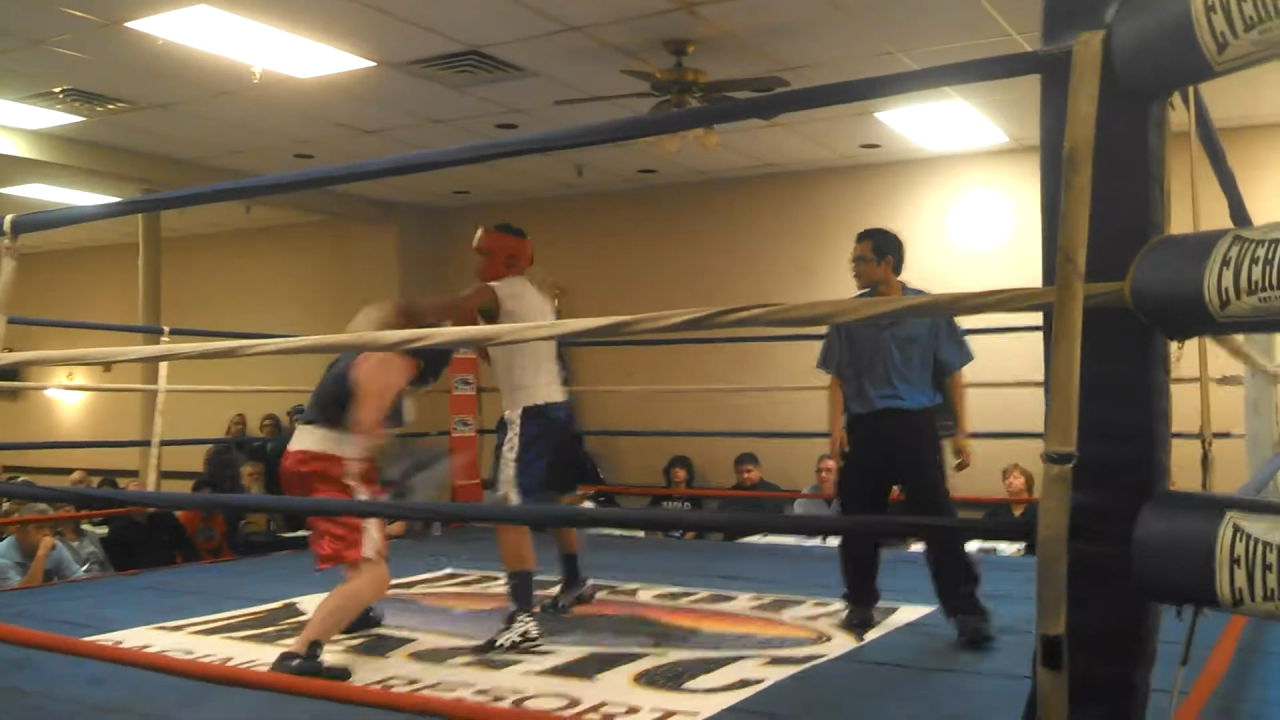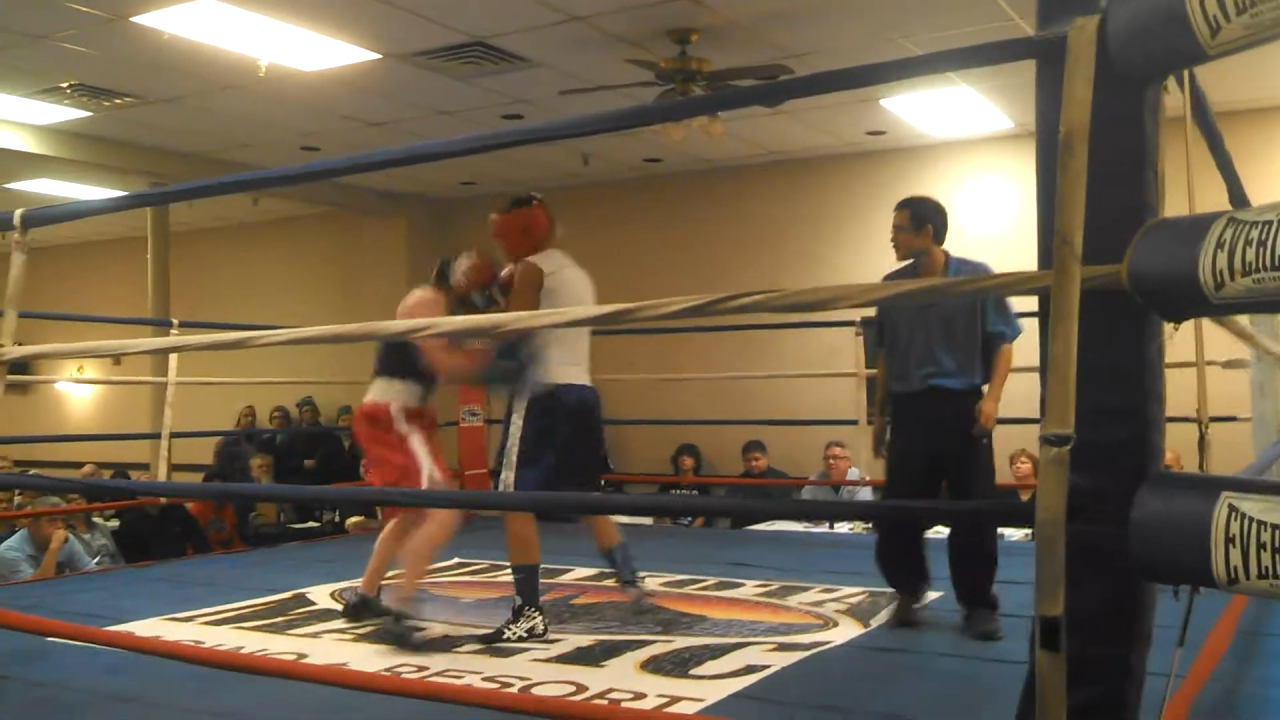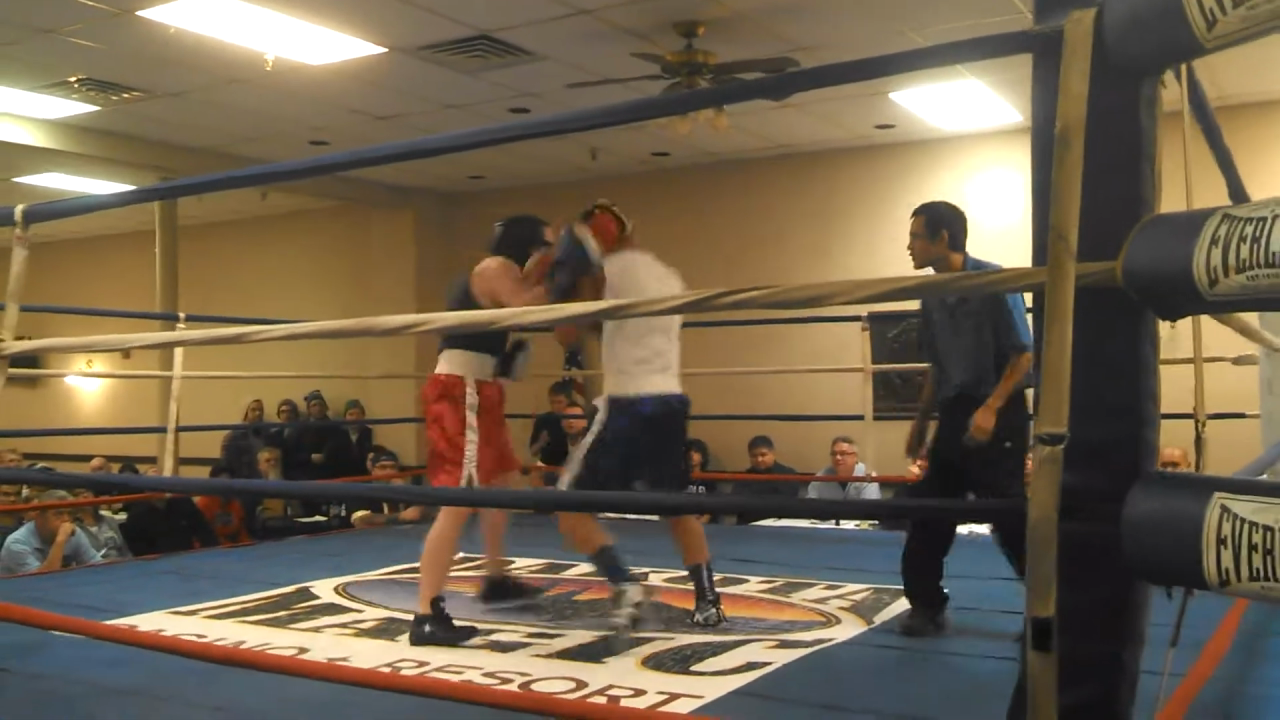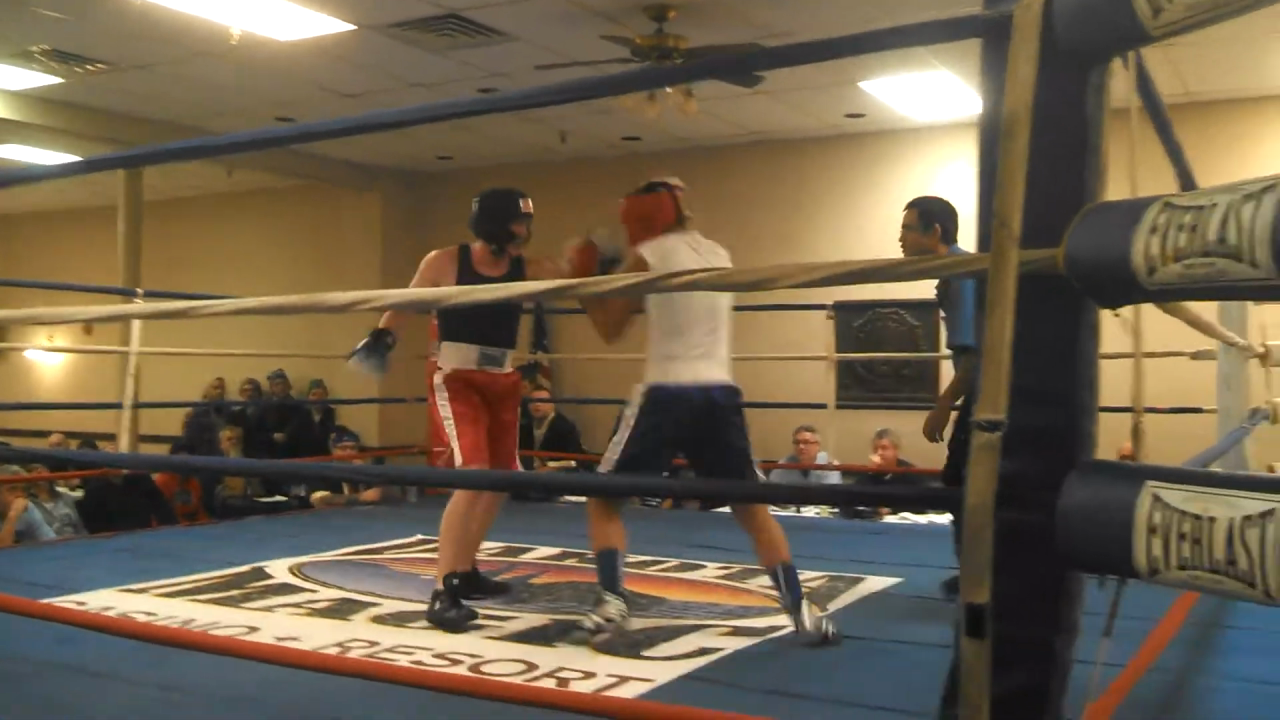
dt=0.3s
person 1, frame 1
left shoulder: (493, 295)
right shoulder: (540, 299)
left elbow: (438, 310)
left hip: (528, 415)
right hip: (556, 409)
right knee: (555, 503)
left ankle: (523, 620)
right ankle: (574, 583)
person 1, frame 2
left shoulder: (531, 269)
right shoulder: (578, 276)
left hip: (542, 395)
right hip: (582, 394)
left knee: (517, 504)
right knee: (582, 498)
left ankle: (529, 615)
right ankle: (631, 581)
person 1, frame 3
left shoulder: (603, 271)
right shoulder: (669, 277)
left elbow: (568, 337)
left wrist: (563, 289)
left hip: (627, 406)
right hip: (670, 402)
left knee: (572, 504)
left ankle: (624, 586)
right ankle: (708, 601)
person 1, frame 4
left shoulder: (645, 257)
right shoulder: (719, 255)
left elbow: (610, 329)
left wrist: (584, 290)
left hip: (665, 397)
right hip: (719, 394)
left knee: (604, 501)
right knee: (751, 508)
left ankle: (610, 602)
right ankle: (803, 613)
person 2, frame 1
left shoulder: (931, 310)
right shoulder: (849, 316)
left elbow: (951, 374)
right elbow: (838, 378)
left wrist: (960, 431)
right wrist: (836, 423)
left hip: (916, 427)
right hip: (864, 430)
left knee: (939, 519)
right knee: (858, 521)
left ankle: (967, 614)
right ankle: (861, 601)
person 2, frame 2
left shoulder: (976, 278)
right shoulder: (893, 287)
left elbow: (1002, 342)
right elbow: (886, 356)
left wrist: (992, 397)
right wrist: (879, 414)
left hip: (963, 407)
right hip: (909, 409)
left knee: (973, 511)
right knee: (900, 506)
left ankle: (978, 605)
right ankle: (909, 586)
person 2, frame 3
right shoulder: (932, 294)
left elbow: (1022, 355)
left wrist: (990, 409)
right wrist: (921, 419)
left hip: (996, 416)
right hip: (954, 412)
left knee: (1009, 513)
right ankle: (926, 604)
person 2, frame 4
left shoulder: (962, 275)
right shoulder: (954, 274)
left elbow: (975, 351)
left wrist: (943, 407)
right wrist: (946, 405)
right knee: (959, 477)
person 3, frame 1
left shoulder: (364, 356)
right shoulder: (389, 364)
right elbow: (367, 430)
left hip: (300, 459)
right hip: (330, 466)
left knee: (365, 527)
right knee: (374, 576)
left ankle: (350, 613)
right ankle: (297, 654)
person 3, frame 2
left shoulder: (440, 310)
right shoulder: (426, 302)
right elbow: (444, 364)
right wrist: (484, 355)
left hip: (394, 416)
right hip: (389, 415)
left knee: (408, 512)
right knee: (445, 515)
left ankle: (364, 595)
right ankle: (397, 609)
person 3, frame 3
left shoulder: (498, 282)
right shoulder: (497, 269)
right elbow: (528, 309)
left wrist: (515, 346)
left hip: (473, 392)
right hip: (460, 390)
left knee: (505, 482)
right knee: (458, 504)
left ankle: (497, 580)
right ankle: (427, 618)
person 3, frame 4
left shoulder: (529, 268)
right shoulder: (444, 263)
right elbow: (405, 304)
right wrist: (381, 337)
left hip: (503, 384)
right hip: (456, 381)
left knee: (498, 486)
left ankle: (464, 572)
right ankle: (444, 590)
